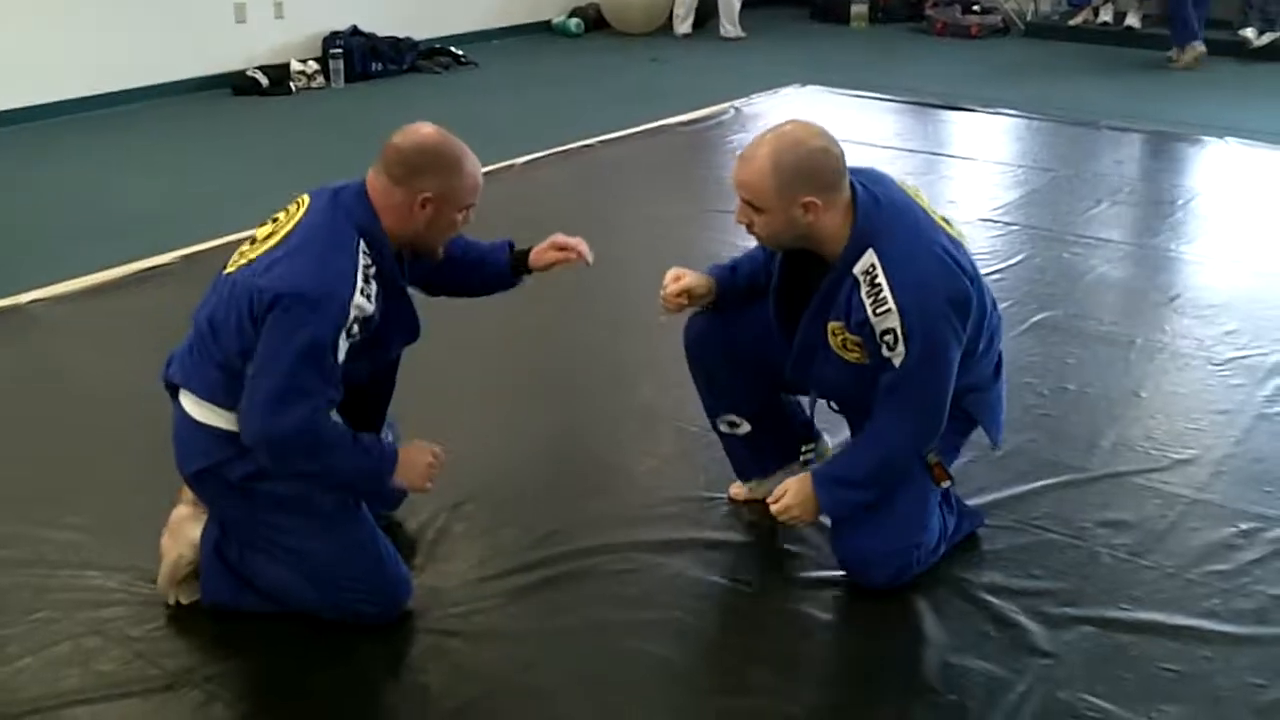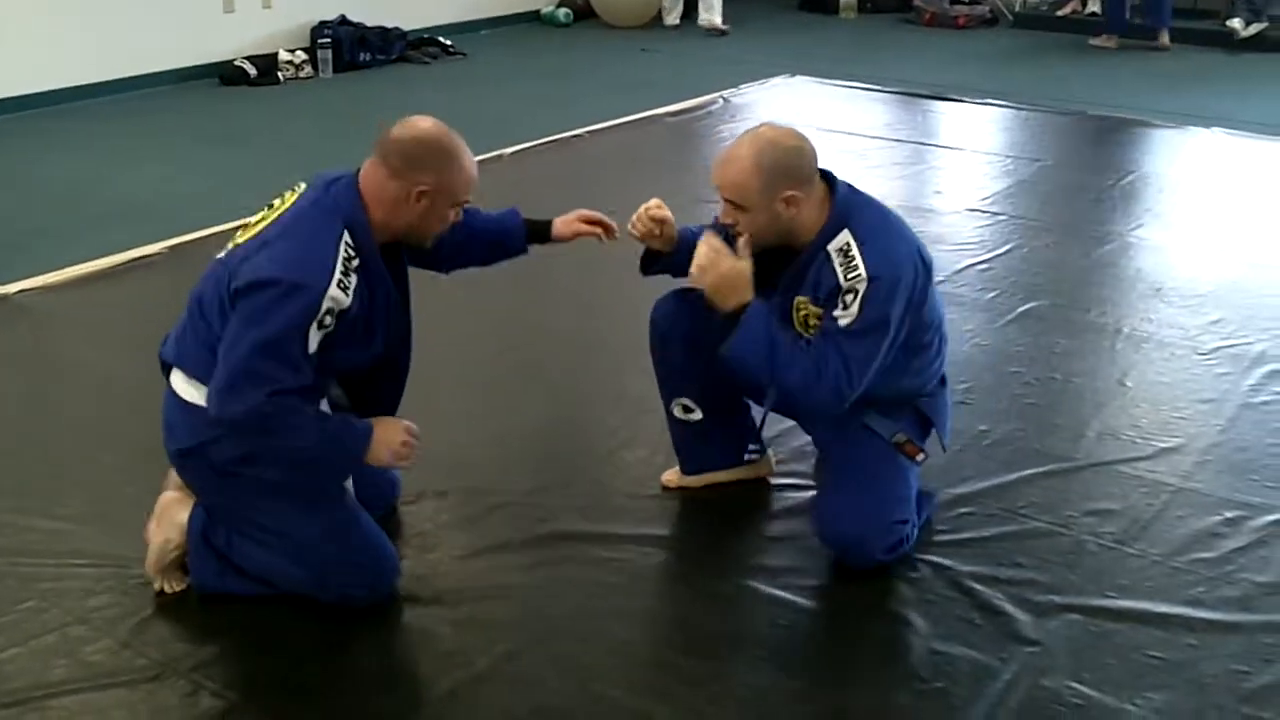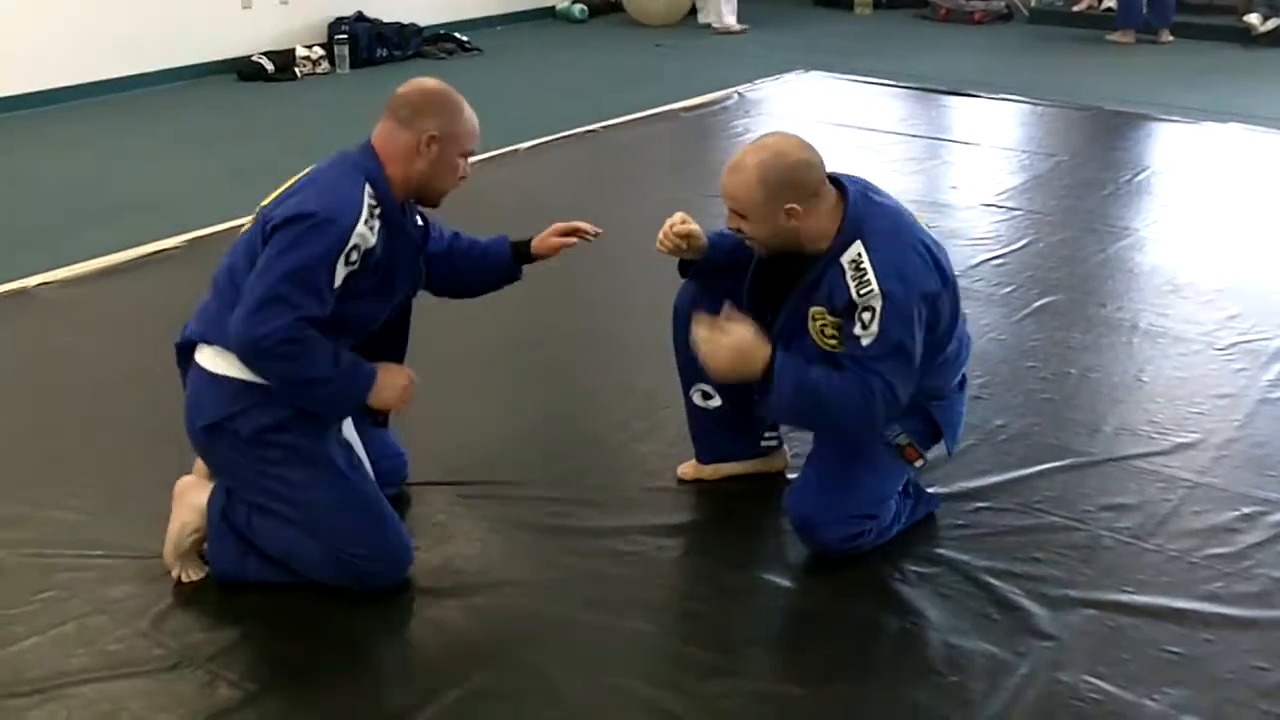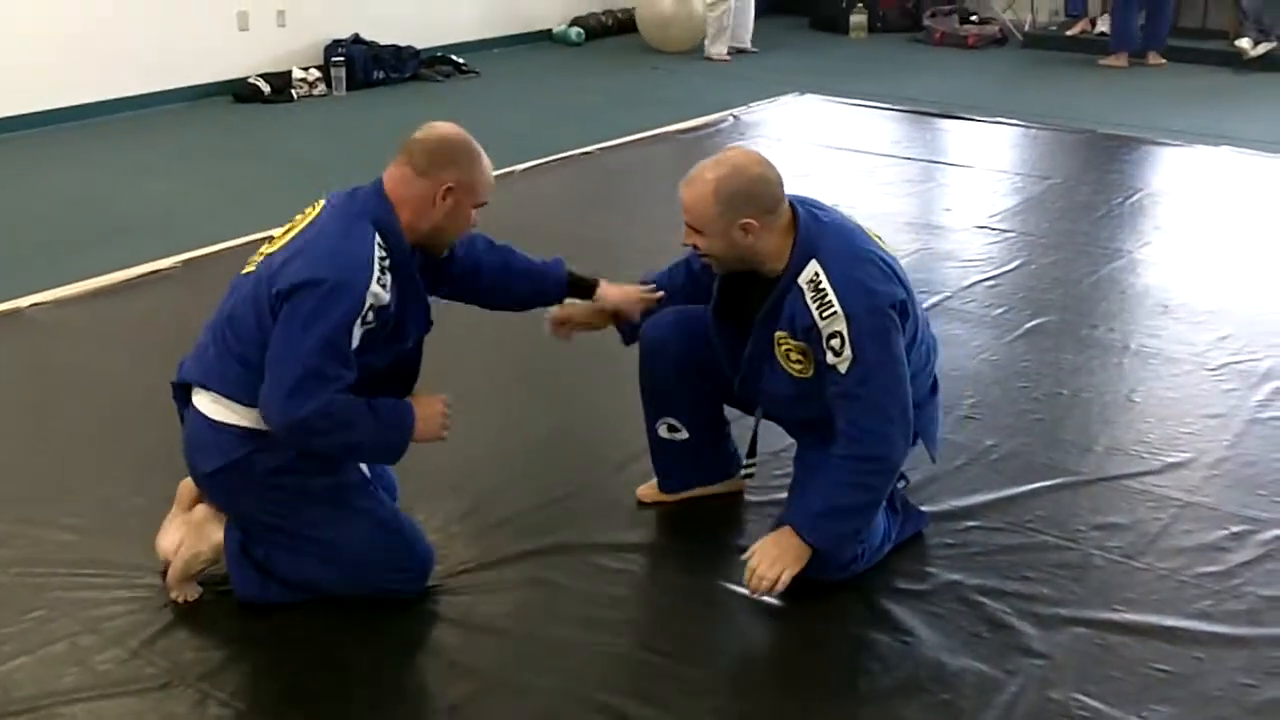
dt=0.7s
person 1, frame 1
left shoulder: (348, 206)
right shoulder: (324, 287)
left elbow: (429, 261)
right elbow: (281, 430)
left wrist: (522, 261)
right wrist: (388, 462)
left hip: (260, 409)
right hip: (243, 443)
left knee: (379, 492)
right knee: (378, 594)
left ankle: (228, 502)
right ankle: (207, 546)
person 1, frame 2
left shoulder: (349, 195)
right shoulder: (307, 277)
left elbow: (444, 238)
right elbow: (246, 410)
left wrist: (543, 229)
right wrist: (362, 441)
left hip: (271, 395)
right hip: (226, 428)
left knee: (376, 494)
right knee: (365, 577)
left ankle: (211, 487)
right ankle: (194, 527)
person 1, frame 3
left shoulder: (371, 188)
right shoulder: (336, 216)
left elbow: (434, 258)
right elbow: (264, 335)
left wrist: (525, 251)
right wrist: (364, 383)
left hip: (281, 387)
right hip: (248, 403)
left knee: (386, 472)
right knee: (379, 559)
left ankle: (235, 469)
right ankle: (211, 511)
person 1, frame 4
left shoulder: (367, 213)
right shoulder: (343, 274)
left elbow: (468, 264)
right elbow: (303, 411)
left wrist: (590, 290)
right wrist: (406, 421)
left hip: (271, 415)
right hip: (251, 441)
left knee: (377, 496)
right knee: (403, 568)
left ankle: (220, 494)
right ankle: (223, 535)
person 2, frame 1
left shoulder: (914, 285)
right shoulder: (836, 192)
left elbow: (909, 424)
right elbow: (779, 261)
left wrist: (824, 490)
right wrist: (713, 285)
left hip: (929, 398)
left knee: (871, 558)
right knee: (712, 334)
left ankle: (943, 512)
right ankle: (785, 457)
person 2, frame 2
left shoulder: (880, 264)
right shoulder: (773, 208)
left elbow: (823, 390)
right elbow: (723, 247)
left wrist: (740, 306)
right wrist: (672, 242)
left hip: (874, 403)
left knee: (858, 539)
right knee: (675, 318)
left ankle: (888, 492)
right ankle: (729, 457)
person 2, frame 3
left shoulder: (892, 271)
right shoulder: (817, 199)
left elbow: (871, 398)
right elbow: (755, 252)
left wrist: (765, 368)
right wrist: (703, 248)
left hip: (894, 401)
left knee: (823, 524)
right knee: (701, 301)
left ankle: (904, 495)
right ankle: (745, 448)
person 2, frame 4
left shoulder: (853, 296)
right shoulder: (754, 232)
left elbow: (875, 438)
right elbow: (696, 277)
left wrist: (803, 536)
right wrist: (611, 309)
left hip: (869, 413)
left knee: (826, 556)
right knee: (669, 337)
left ankle: (884, 508)
right ankle: (700, 474)
